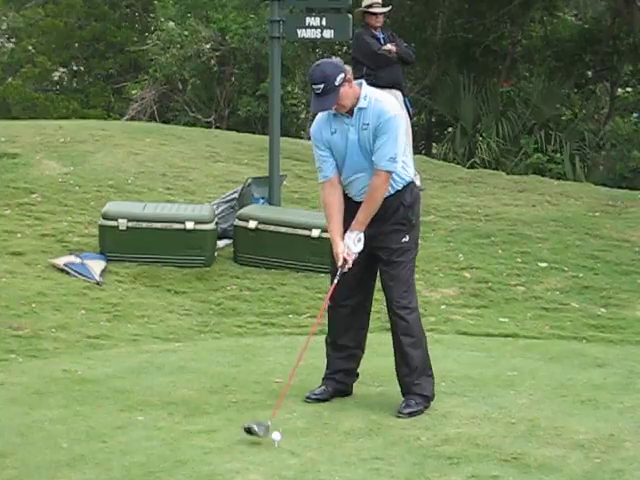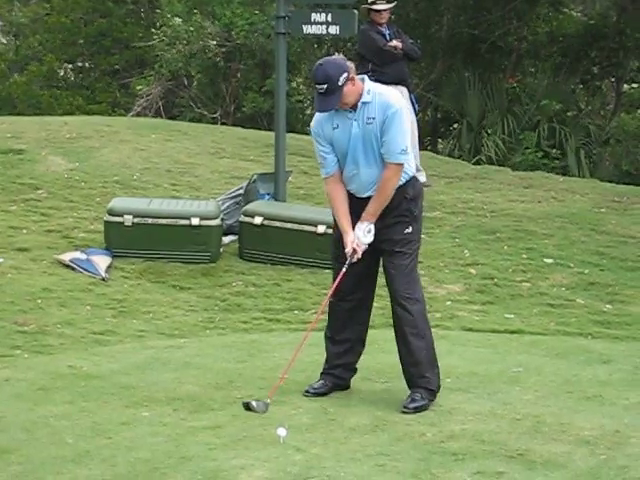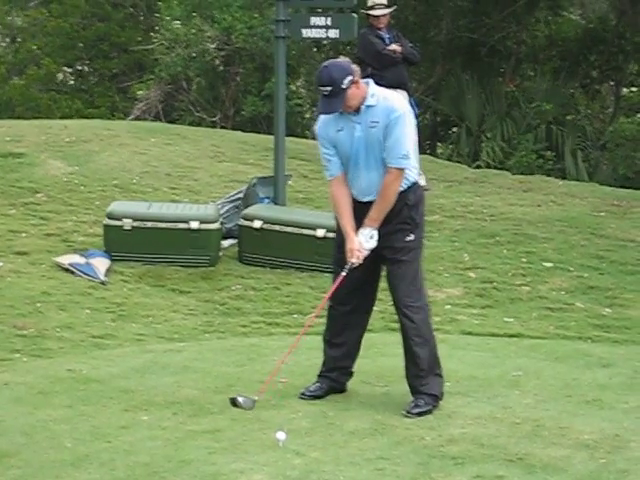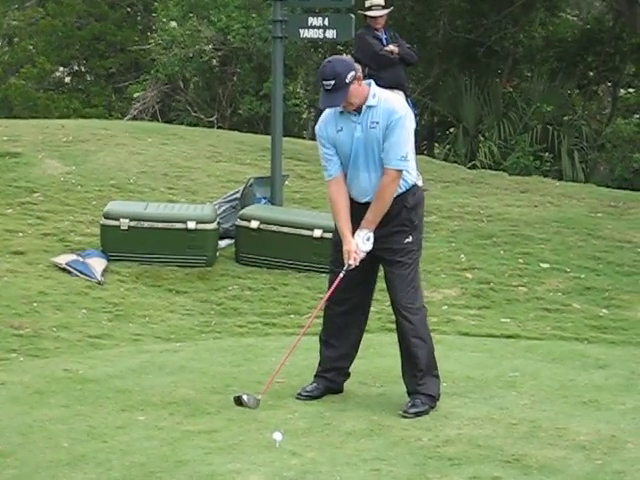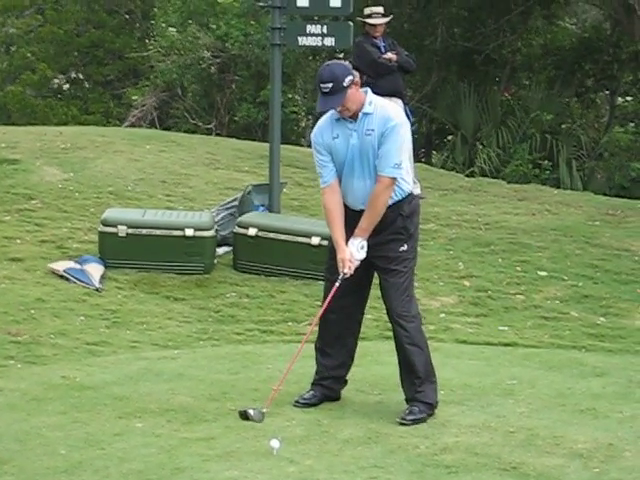
dt=0.5s
person 1, frame 1
left shoulder: (385, 111)
right shoulder: (321, 126)
left elbow: (383, 177)
right elbow: (331, 184)
left wrist: (356, 231)
right wrist: (337, 239)
left hip: (395, 207)
right hip: (353, 206)
left knee: (400, 300)
right knee: (343, 299)
left ankle: (418, 388)
right ankle: (339, 378)
person 1, frame 2
left shoulder: (390, 104)
right shoulder: (322, 121)
left elbow: (394, 168)
right elbow: (333, 179)
left wrist: (368, 222)
right wrist: (347, 232)
left hip: (397, 201)
right hip: (355, 202)
left knee: (404, 292)
right knee: (345, 294)
left ankle: (423, 382)
right ankle: (337, 372)
person 1, frame 3
left shoulder: (394, 109)
right shoulder: (326, 124)
left elbow: (395, 174)
right elbow: (337, 181)
left wrist: (370, 228)
right wrist: (351, 237)
left hip: (398, 208)
right hip: (355, 209)
left knee: (409, 300)
right knee: (344, 298)
left ankle: (427, 389)
right ankle: (334, 375)
person 1, frame 4
left shoulder: (394, 110)
right shoulder: (327, 123)
left elbow: (392, 176)
right elbow: (336, 182)
left wrist: (367, 230)
right wrist: (348, 237)
left hip: (398, 209)
right hip: (355, 209)
left knee: (406, 300)
right knee: (341, 298)
left ankle: (424, 388)
right ankle: (331, 375)
person 1, frame 5
left shoulder: (390, 118)
right shoulder: (322, 131)
left elbow: (385, 185)
right elbow: (331, 190)
left wrist: (360, 238)
right wrist: (341, 245)
left hip: (394, 218)
right hip: (351, 216)
left knee: (401, 307)
right knee: (337, 306)
left ankle: (422, 395)
right ankle: (327, 382)
person 2, frame 1
left shoulder: (388, 34)
right shoulder: (361, 35)
left elbow: (410, 56)
left wrist: (395, 49)
right wrist: (397, 55)
left hip: (396, 92)
left knee: (405, 133)
person 2, frame 2
left shoulder: (396, 30)
right shoulder: (366, 31)
left elbow: (416, 52)
right elbow: (382, 52)
left wrist: (401, 46)
right wrist: (402, 51)
left hip: (401, 88)
left knee: (410, 129)
left ankle: (416, 172)
person 2, frame 3
left shoulder: (395, 33)
right shoulder: (365, 35)
left elbow: (416, 56)
right elbow: (382, 57)
left wrist: (400, 50)
right wrist: (402, 56)
left hip: (401, 91)
person 2, frame 4
left shoulder: (392, 35)
right shoulder: (363, 36)
left elbow: (413, 57)
right elbow: (380, 59)
left wrist: (397, 51)
right wrist: (400, 56)
left hip: (398, 90)
person 2, frame 5
left shoulder: (390, 42)
right shoulder: (361, 43)
left elbow: (412, 64)
right elbow: (377, 66)
left wrist: (395, 58)
right wrist: (398, 64)
left hip: (397, 100)
left ankle: (410, 183)
